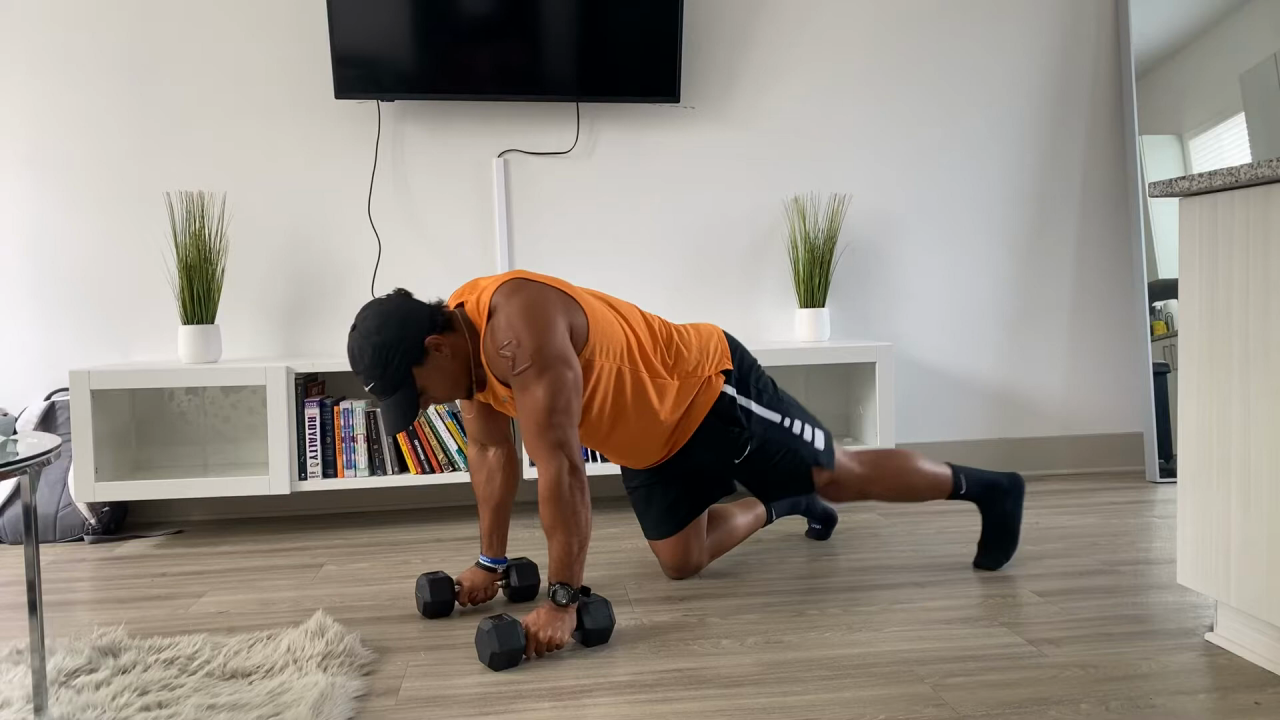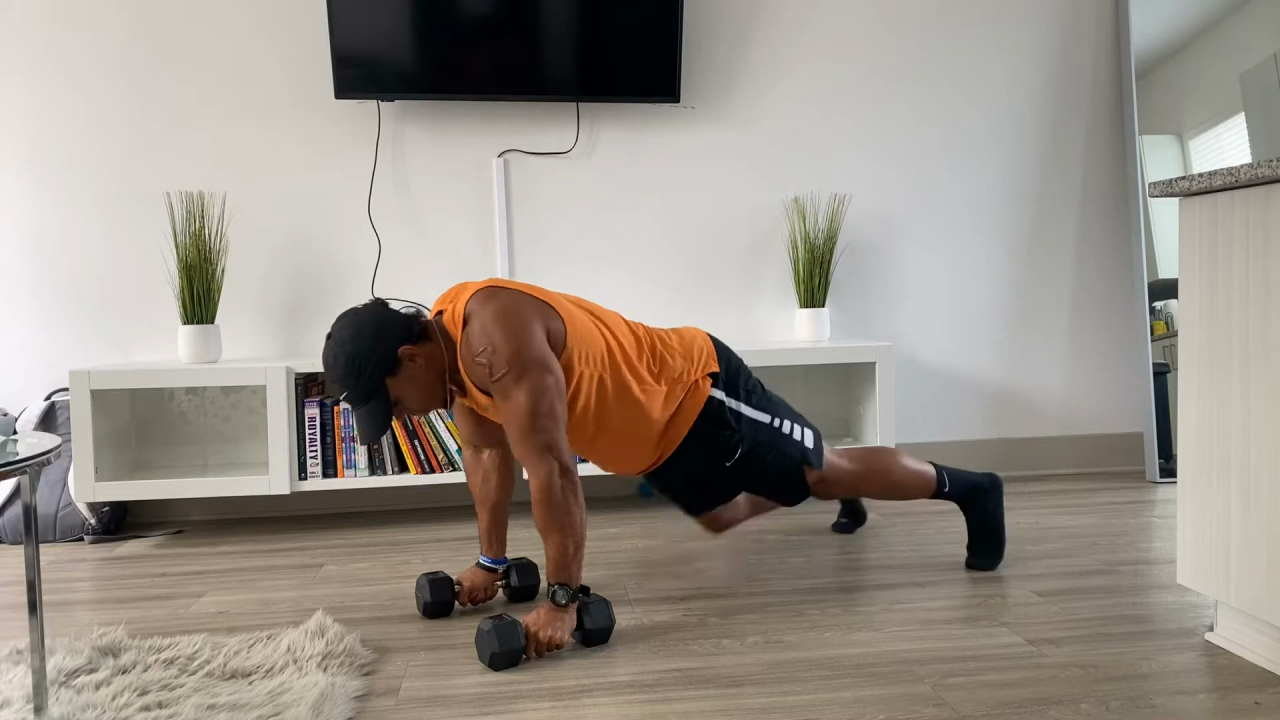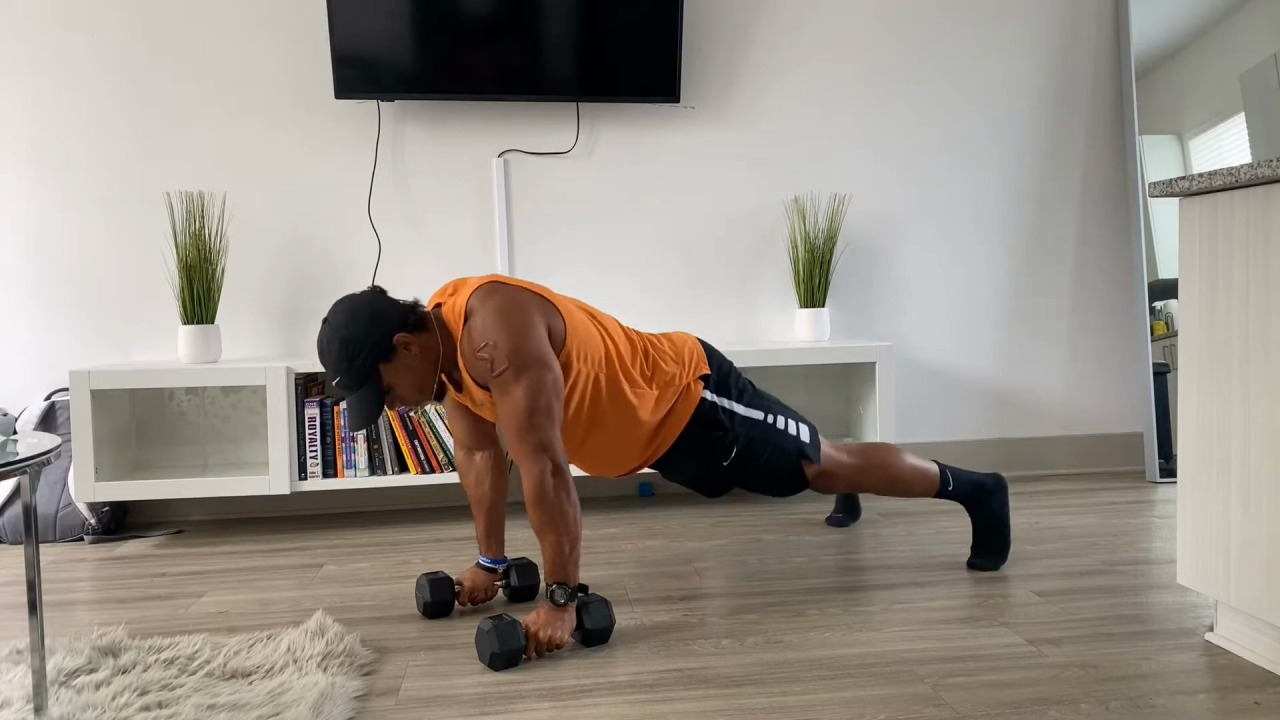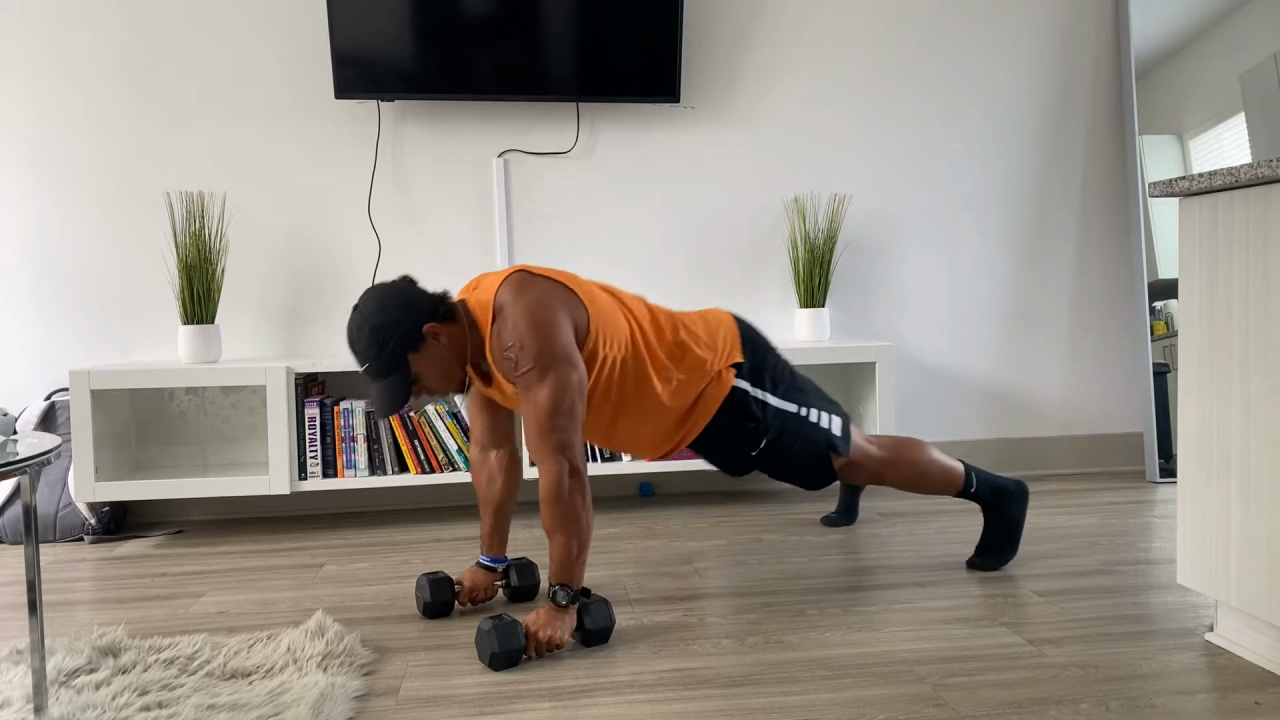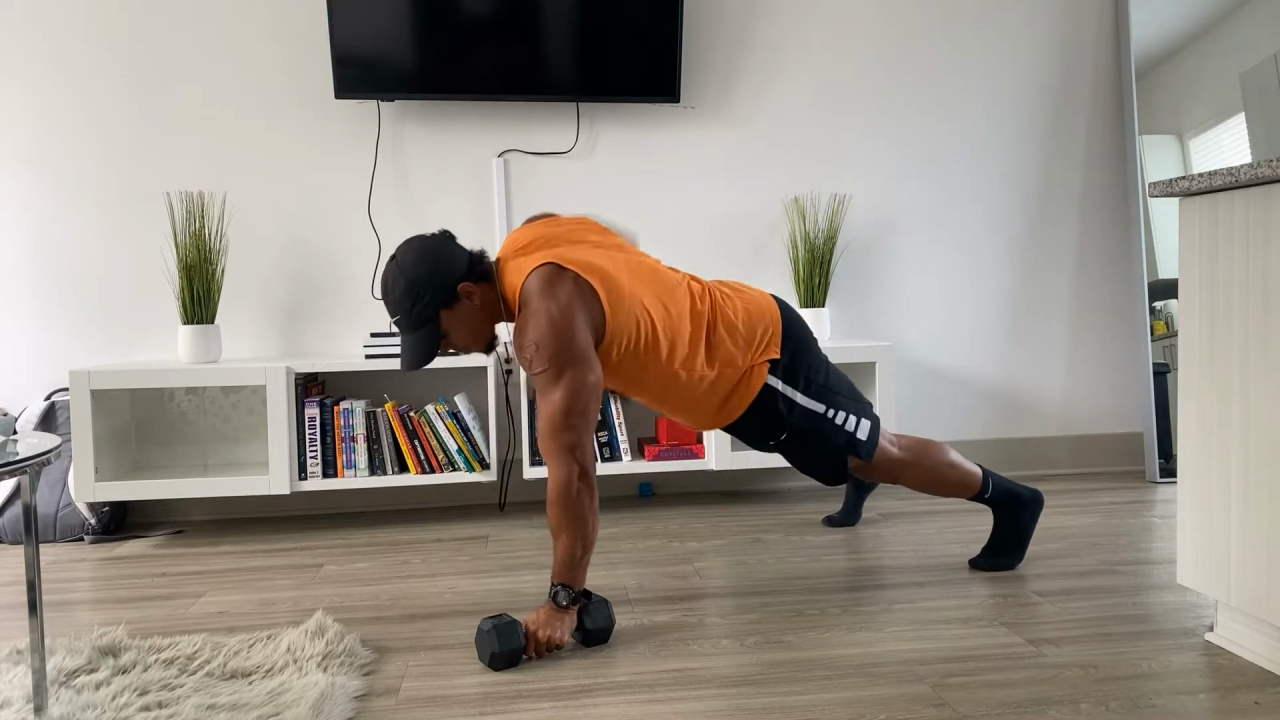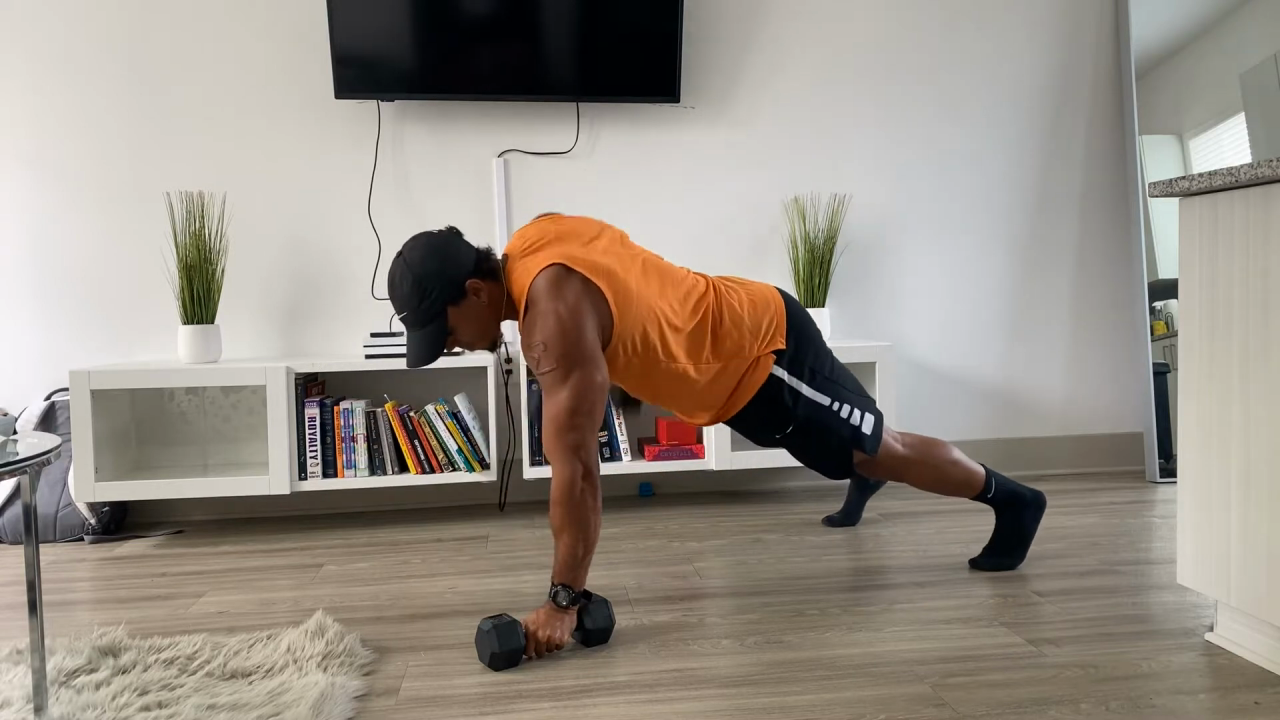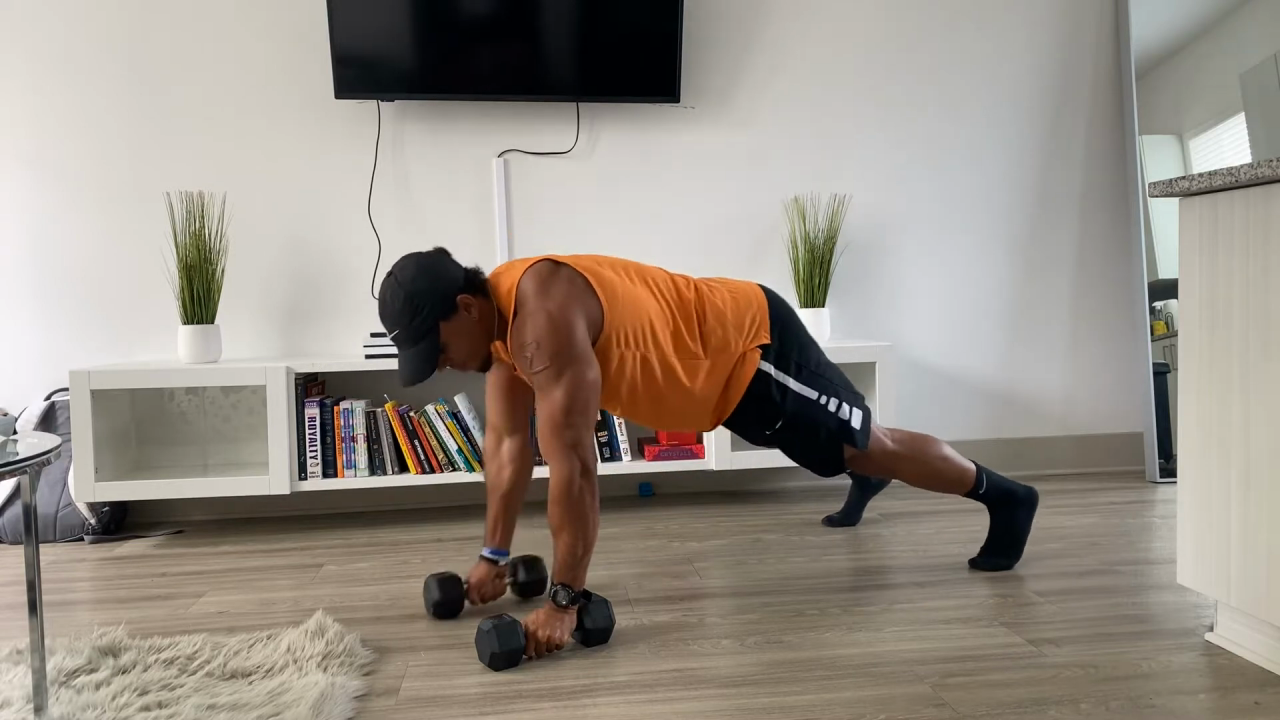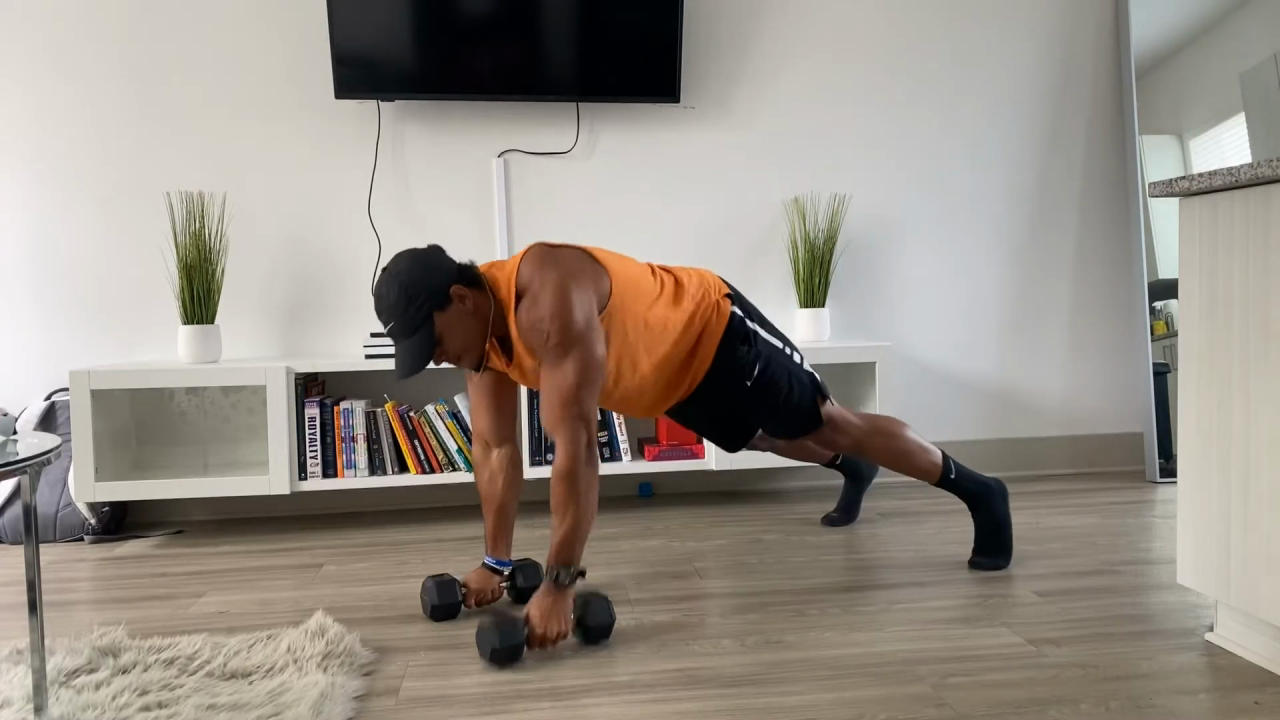
dt=0.4s
person 1, frame 1
left shoulder: (518, 328)
right shoulder: (464, 334)
left elbow: (561, 468)
right elbow: (492, 450)
left wrist: (562, 600)
right wrist: (489, 561)
left hip: (709, 388)
right hip: (654, 429)
left knee: (840, 474)
right knee: (681, 561)
left ankle: (987, 488)
right ankle: (781, 505)
person 1, frame 2
left shoulder: (494, 336)
right shoulder: (449, 343)
left elbow: (552, 469)
right elbow: (487, 451)
left wrist: (561, 600)
right wrist: (489, 562)
left hip: (697, 393)
right hip: (657, 422)
left knee: (827, 474)
right knee: (721, 518)
left ankle: (968, 488)
right ankle: (830, 481)
person 1, frame 3
left shoulder: (495, 330)
right shoulder: (443, 337)
left elbow: (545, 470)
right elbow: (478, 452)
left wrist: (560, 599)
right wrist: (489, 562)
left hip: (690, 396)
right hip: (654, 421)
left knee: (826, 465)
left ankle: (974, 488)
right ankle: (839, 485)
person 1, frame 4
left shoulder: (523, 323)
right shoulder: (475, 332)
left elbow: (563, 468)
right elbow: (493, 452)
left wrist: (562, 602)
right wrist: (489, 561)
left hip: (725, 374)
right hip: (691, 391)
left knee: (856, 453)
left ankle: (997, 494)
right ankle: (850, 482)
person 1, frame 5
left shoulder: (546, 316)
right shoulder: (529, 236)
left elbow: (571, 470)
right elbow: (611, 243)
left wrist: (562, 603)
left hip: (759, 363)
right hip: (736, 332)
left knee: (876, 455)
left ankle: (1010, 501)
right ankle: (862, 485)
person 1, frame 6
left shoulder: (552, 313)
right shoulder: (532, 237)
left elbow: (575, 471)
left wrist: (563, 601)
left hip: (765, 353)
right hip: (739, 332)
left knee: (879, 450)
left ankle: (1013, 500)
right ankle: (866, 481)
person 1, frame 7
left shoulder: (542, 317)
right shoulder: (502, 316)
left elbow: (573, 468)
right elbow: (508, 440)
left wrist: (563, 601)
right wrist: (494, 555)
left hip: (753, 348)
right hip: (721, 363)
left knee: (866, 445)
left ankle: (1006, 497)
right ankle: (867, 479)
person 1, frame 8
left shoulder: (547, 297)
right shoulder: (477, 330)
left elbow: (579, 449)
right elbow: (496, 448)
left wrist: (559, 585)
right wrist: (495, 560)
left hip: (709, 328)
right hip: (667, 385)
left knee: (829, 424)
right knee: (764, 435)
left ankle: (977, 491)
right ankle: (854, 473)
